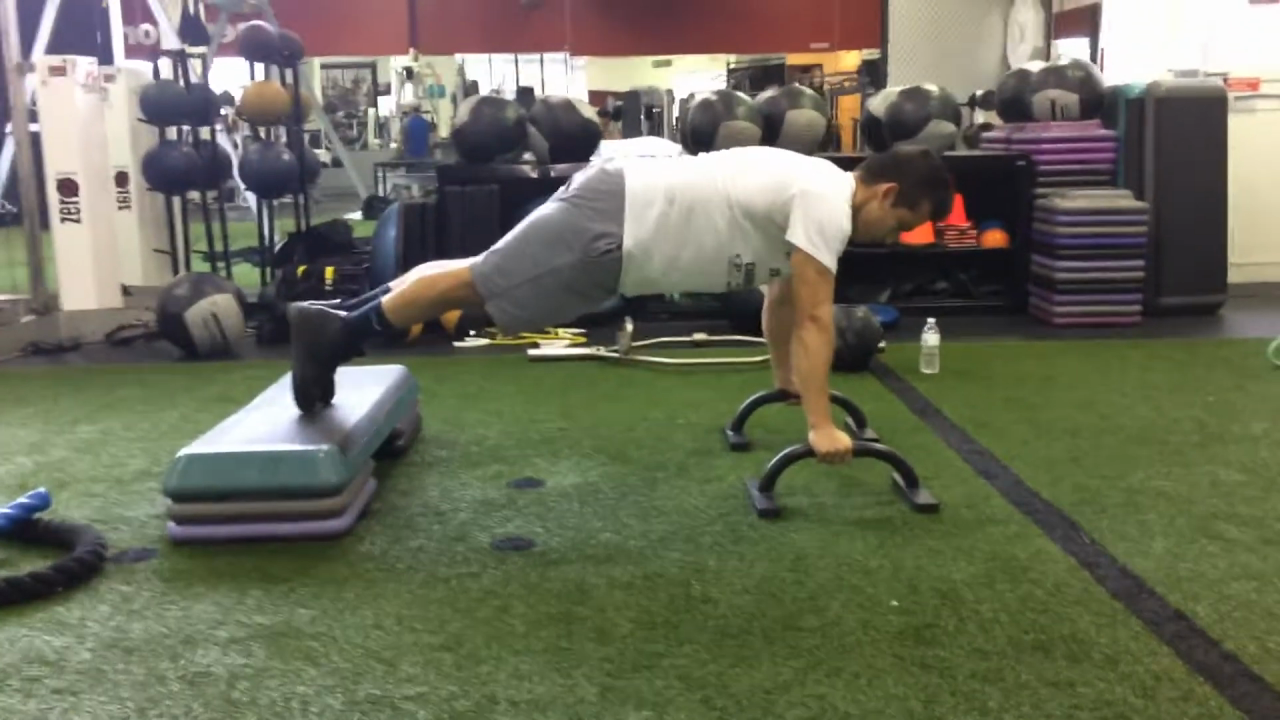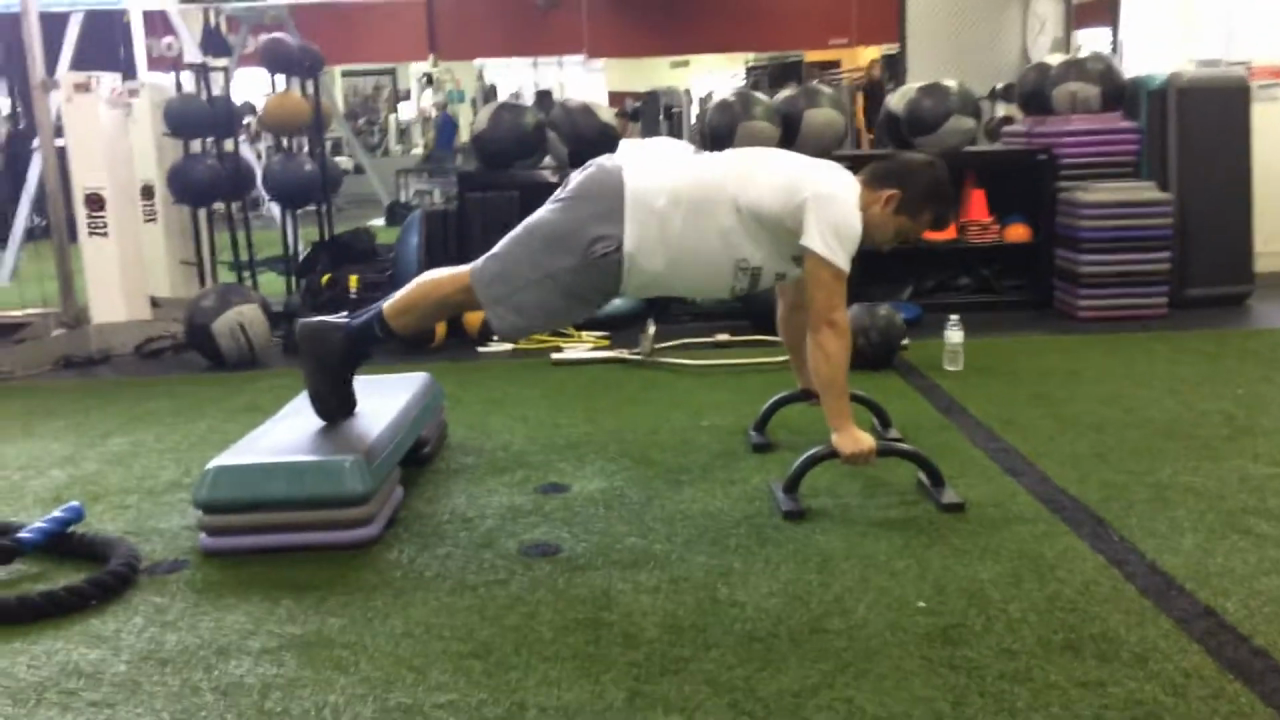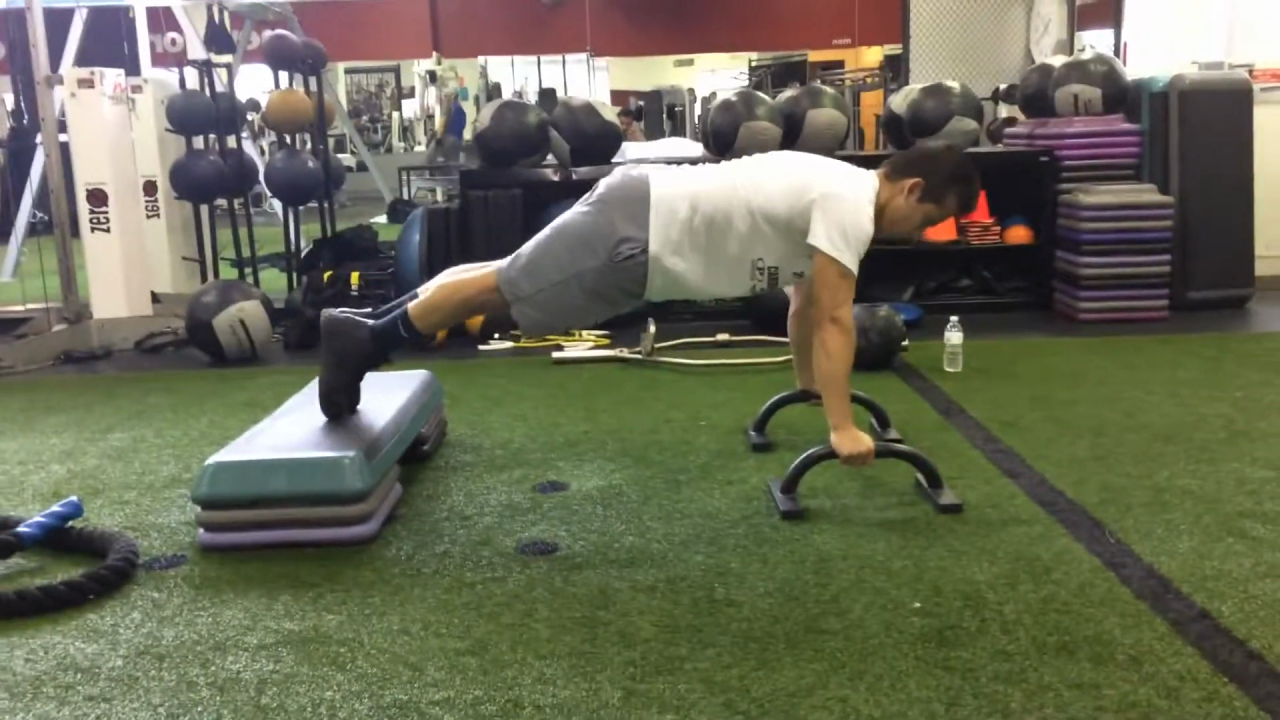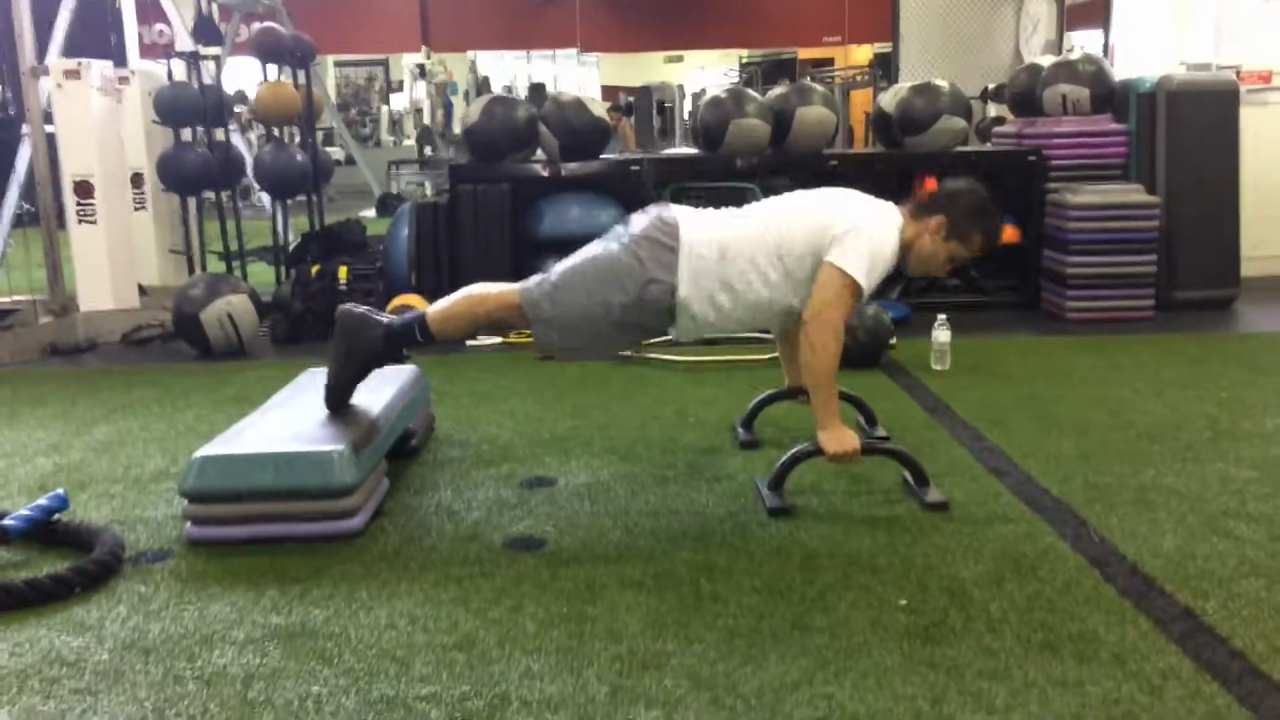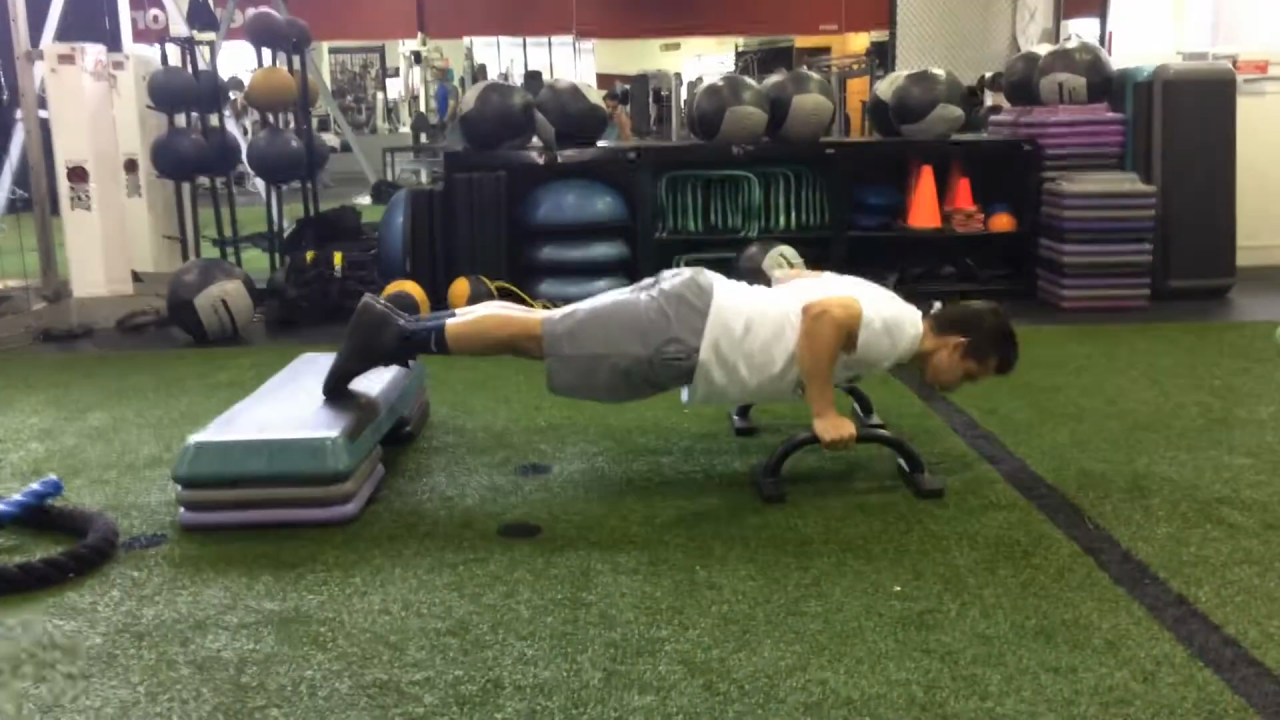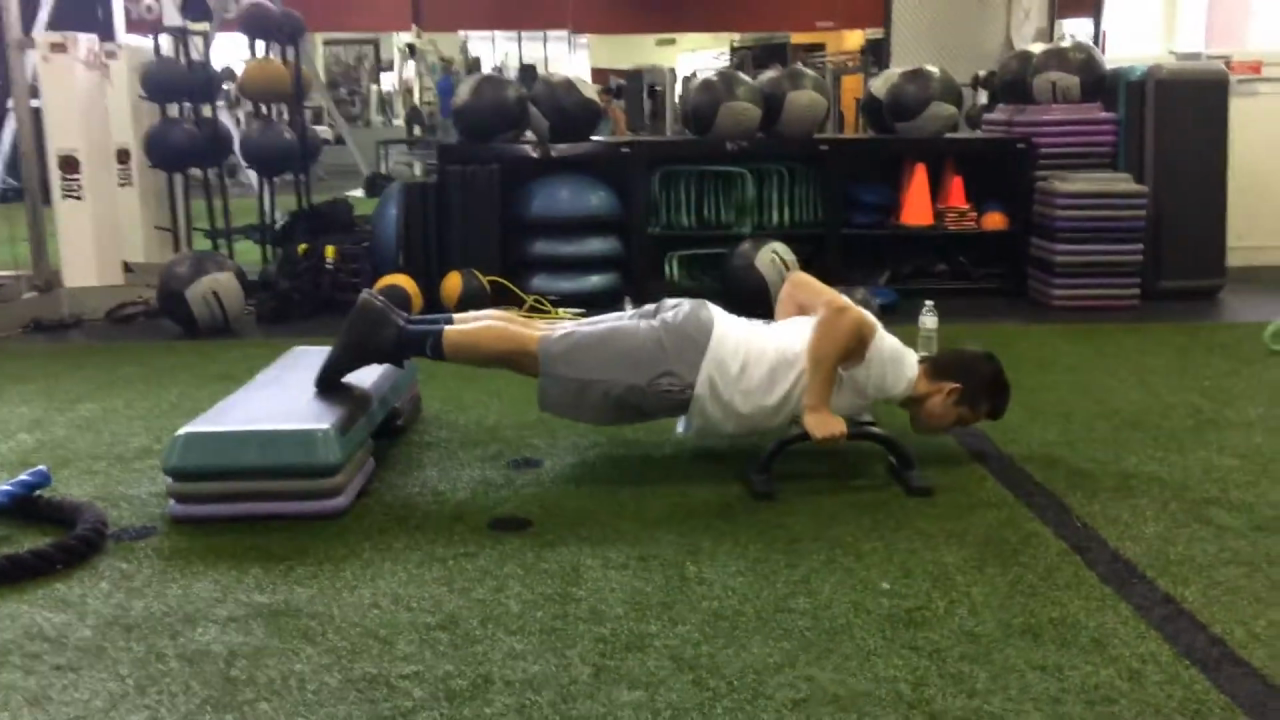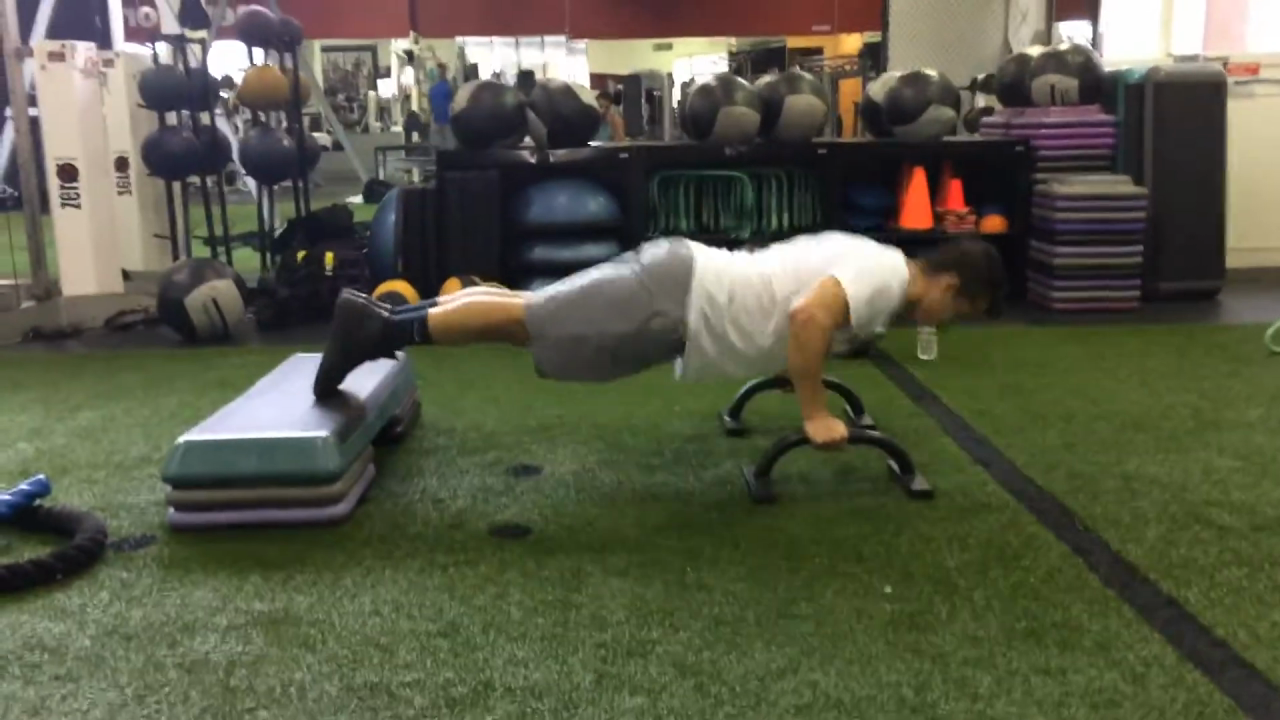
dt=0.4s
person 1, frame 1
left shoulder: (813, 192)
right shoulder: (829, 205)
left elbow: (783, 299)
right elbow: (814, 318)
left wrist: (786, 379)
right wrist: (820, 424)
left hip: (620, 207)
right hip: (611, 225)
left knee: (477, 277)
right knee: (475, 283)
left ankle: (344, 317)
right ankle: (336, 330)
person 1, frame 2
left shoulder: (819, 195)
right shoulder: (841, 207)
left elbow: (794, 305)
right elbow: (829, 321)
left wrist: (808, 384)
right wrist: (842, 426)
left hip: (622, 204)
right hip: (612, 223)
left knee: (480, 283)
right knee: (475, 285)
left ankle: (349, 333)
right ankle: (341, 339)
person 1, frame 3
left shoulder: (839, 191)
right shoulder: (851, 205)
left elbow: (807, 300)
right elbow: (834, 319)
left wrist: (807, 382)
right wrist: (842, 426)
left hip: (644, 215)
right hip: (636, 228)
left knee: (505, 279)
right knee: (500, 288)
left ankle: (372, 324)
right ankle: (362, 338)
person 1, frame 4
left shoulder: (865, 218)
right shoulder: (880, 236)
left elbow: (788, 279)
right elbow: (823, 323)
left wrist: (795, 378)
right wrist: (829, 423)
left hip: (671, 248)
right hip: (666, 272)
left knee: (524, 303)
right knee: (520, 306)
left ankle: (384, 327)
right ankle: (378, 335)
person 1, frame 5
left shoulder: (884, 313)
right shoulder: (897, 330)
left elbow: (789, 280)
right elbow: (821, 314)
left wrist: (797, 372)
right wrist: (823, 410)
left hip: (698, 305)
right hip: (691, 332)
left knee: (542, 327)
right knee: (536, 335)
left ankle: (399, 325)
right ankle: (392, 332)
person 1, frame 6
left shoulder: (881, 353)
right shoulder: (892, 370)
left elbow: (798, 281)
right elbow: (841, 313)
right wrist: (816, 407)
left hip: (693, 333)
right hip: (687, 364)
left knee: (539, 338)
right knee: (534, 354)
left ankle: (396, 324)
right ankle: (389, 334)
person 1, frame 7
left shoulder: (865, 257)
right shoulder: (883, 278)
right elbow: (807, 320)
left wrist: (792, 373)
right wrist: (815, 413)
left hip: (679, 278)
right hip: (674, 303)
left knee: (526, 308)
right knee: (522, 320)
left ankle: (382, 316)
right ankle: (375, 327)
